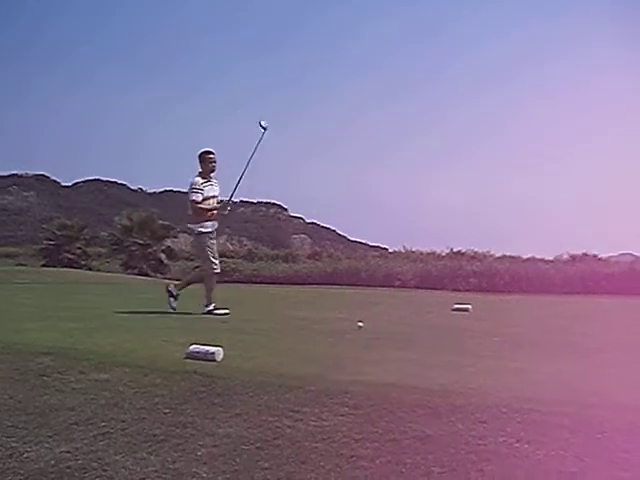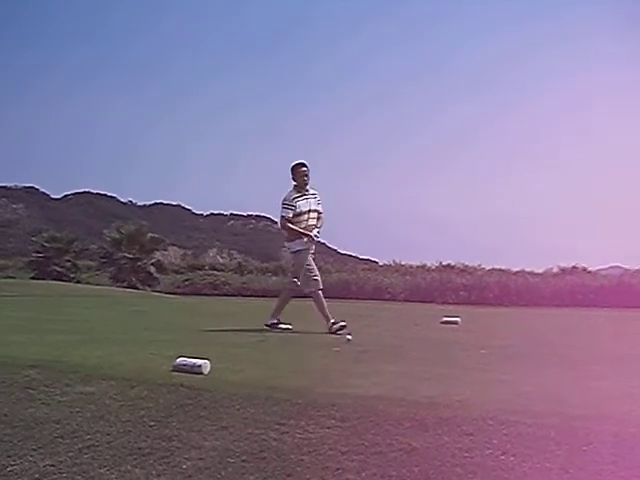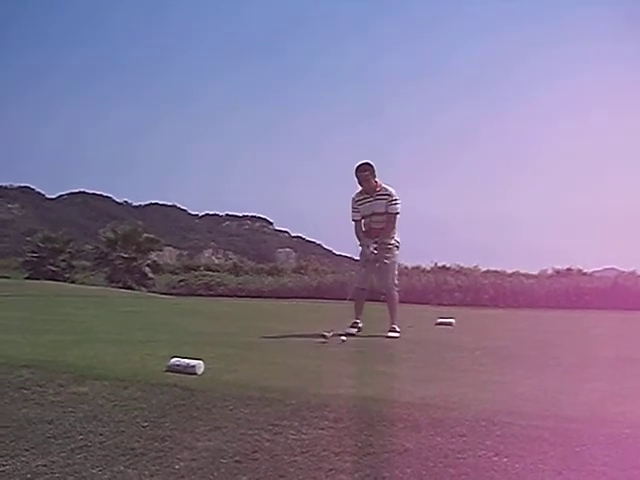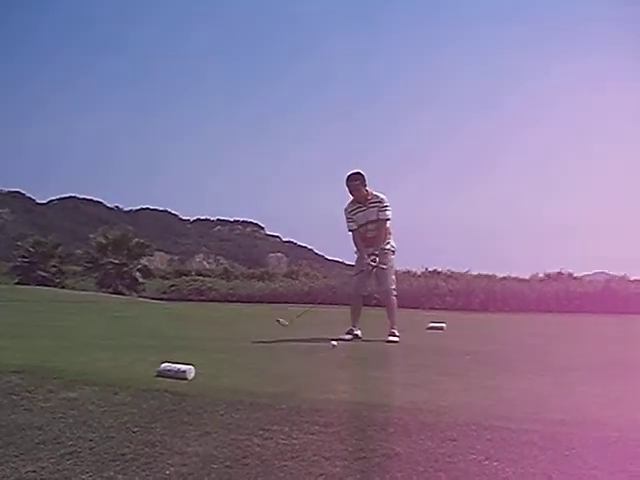
dt=1s
person 1, frame 1
left shoulder: (214, 182)
right shoulder: (197, 183)
right elbow: (195, 207)
left wrist: (220, 208)
right wrist: (215, 207)
left hip: (210, 228)
right hip: (201, 229)
left knee: (210, 268)
right knee: (212, 267)
left ankle: (175, 288)
right ankle: (209, 305)
person 1, frame 2
left shoulder: (314, 194)
right shoulder: (290, 199)
left elbow: (319, 218)
right elbow: (284, 224)
left wrist: (314, 231)
right wrist: (304, 233)
left hip: (310, 244)
right hip: (298, 245)
left knee: (294, 284)
right knee: (314, 284)
left ankle: (274, 318)
right ankle: (330, 322)
person 1, frame 3
left shoulder: (389, 194)
right shoulder: (357, 199)
left elbow: (391, 224)
right elbow: (358, 226)
left wrist: (377, 242)
right wrist: (366, 244)
left hip: (387, 243)
right hip: (368, 244)
left knee: (389, 285)
right knee: (361, 283)
left ankle: (394, 325)
right ankle: (357, 321)
person 1, frame 4
left shoulder: (380, 200)
right shoulder: (349, 209)
left elbow: (382, 229)
right elbow: (356, 235)
left wrist: (376, 252)
right wrist: (365, 255)
left hip: (383, 248)
right hip: (364, 251)
left knee: (388, 289)
right knee: (357, 290)
left ankle: (393, 330)
right ankle: (354, 328)
